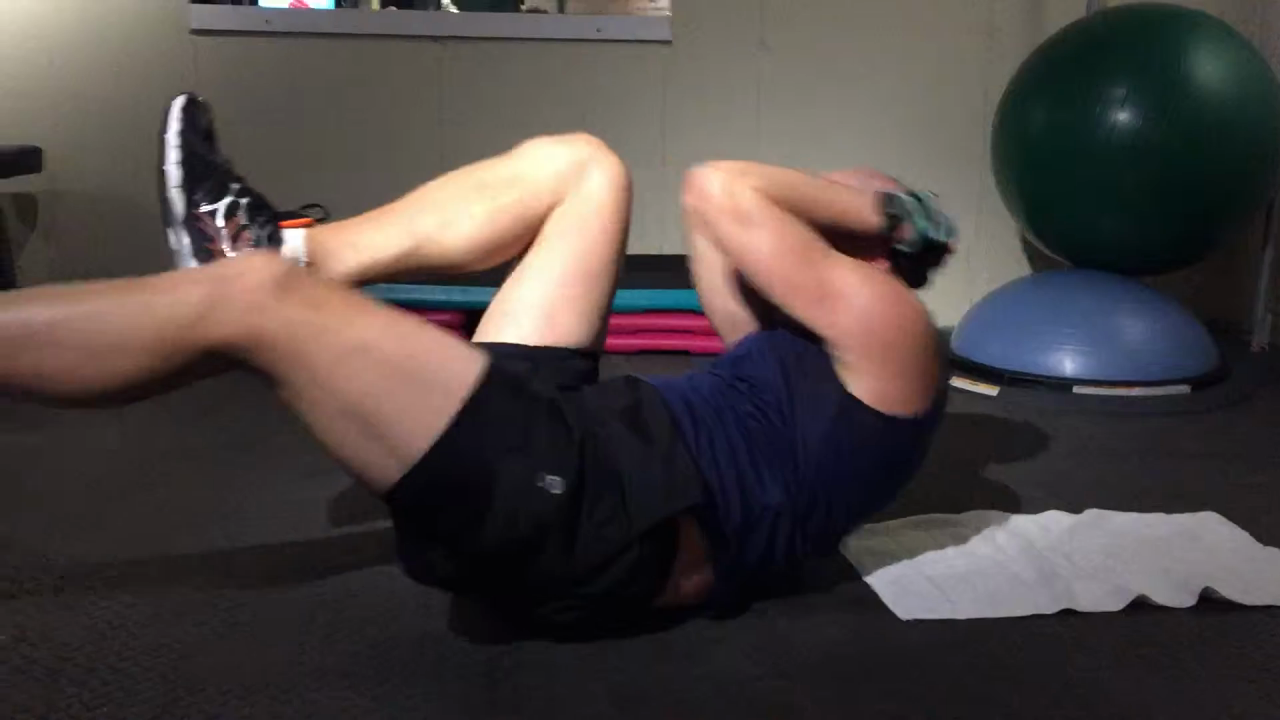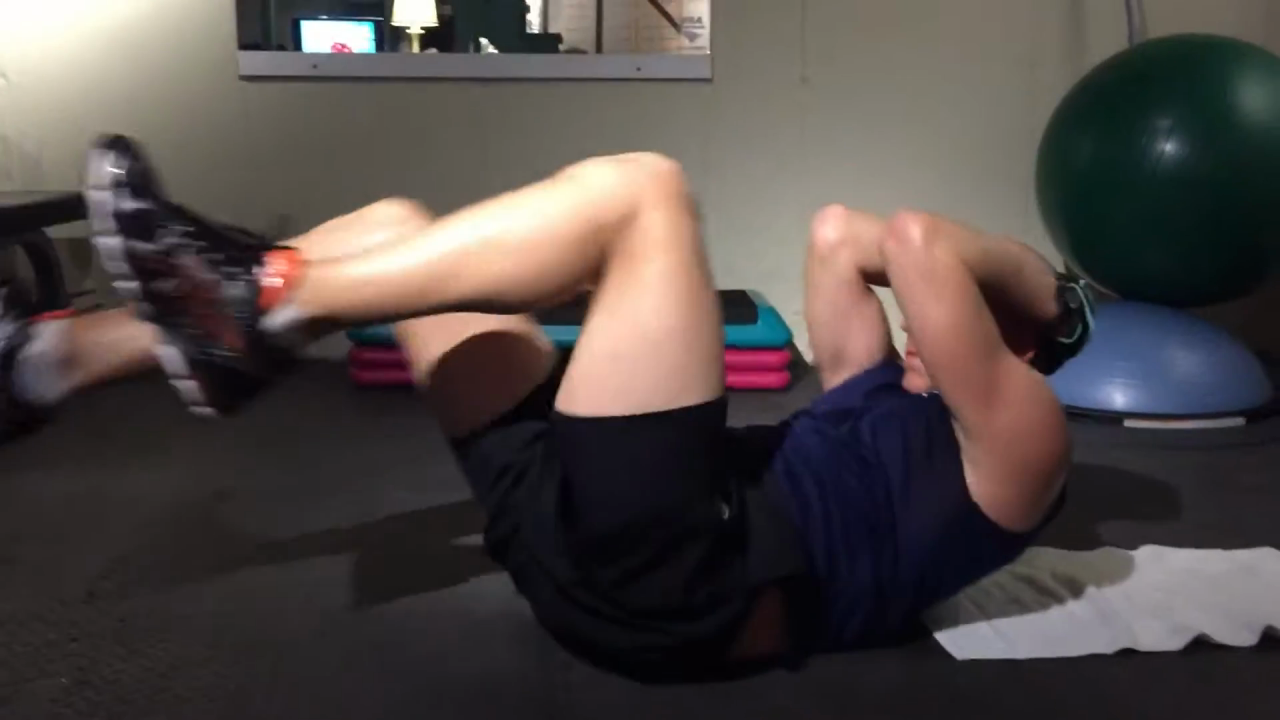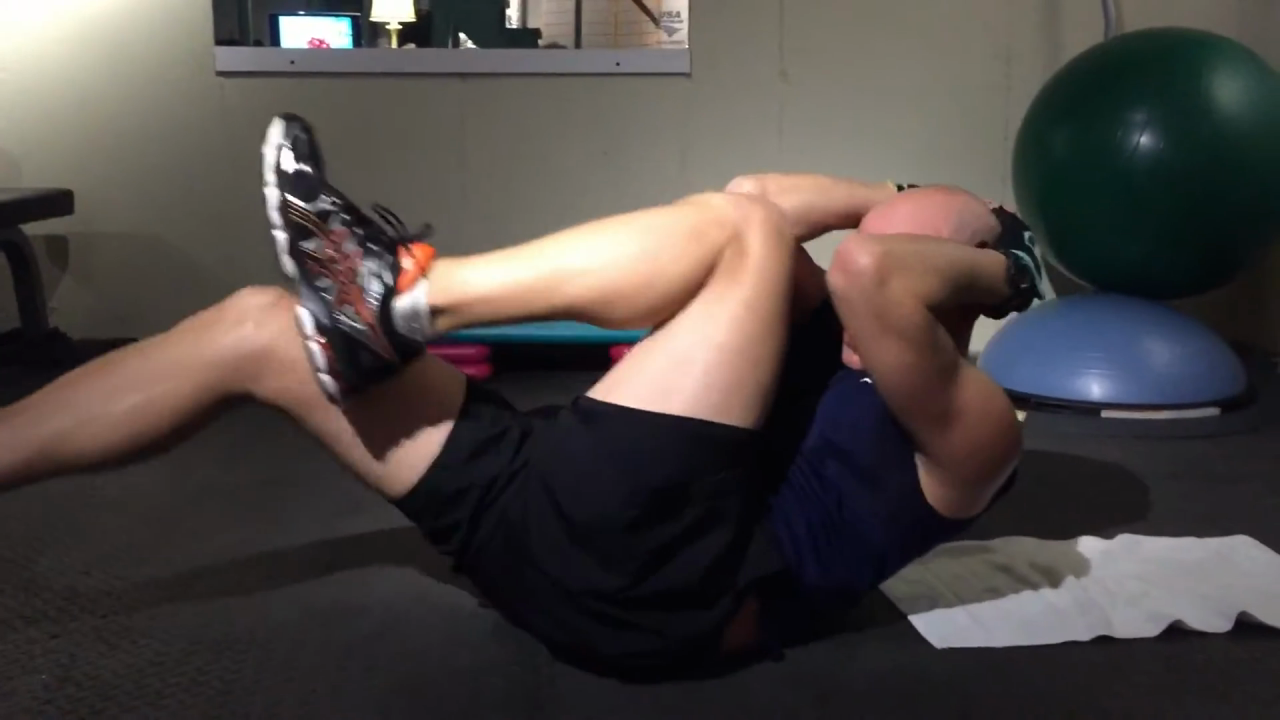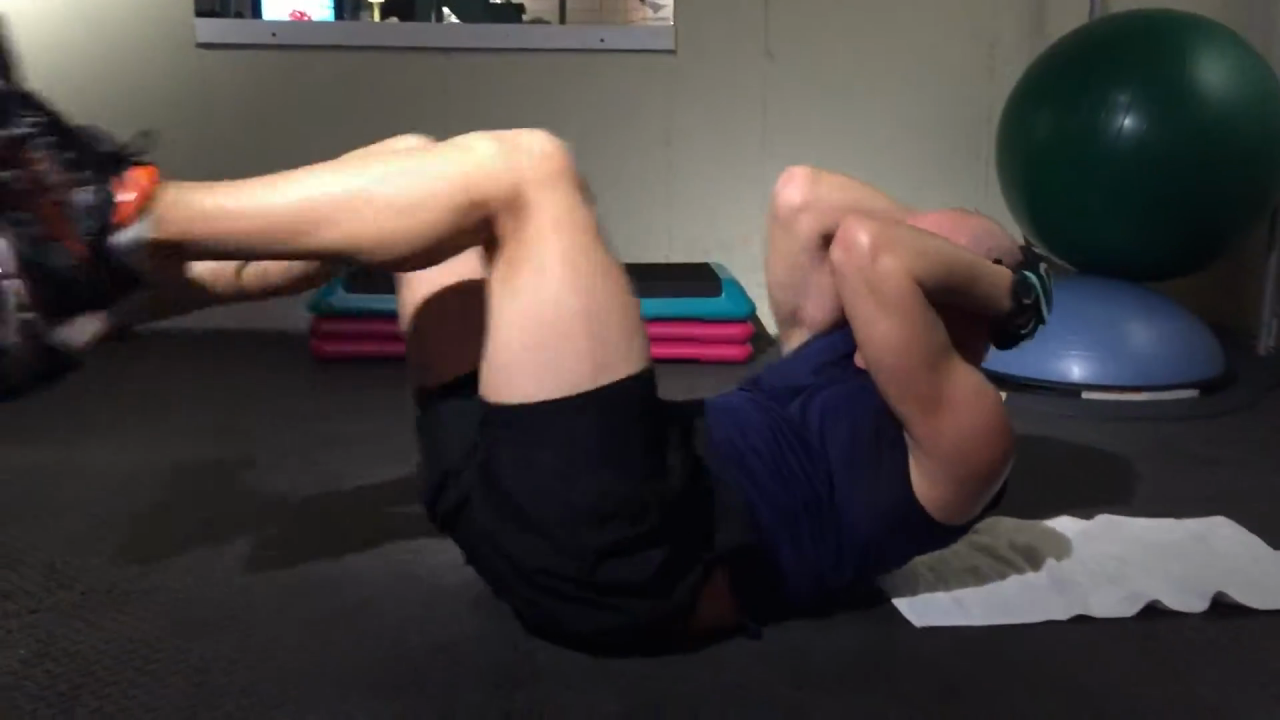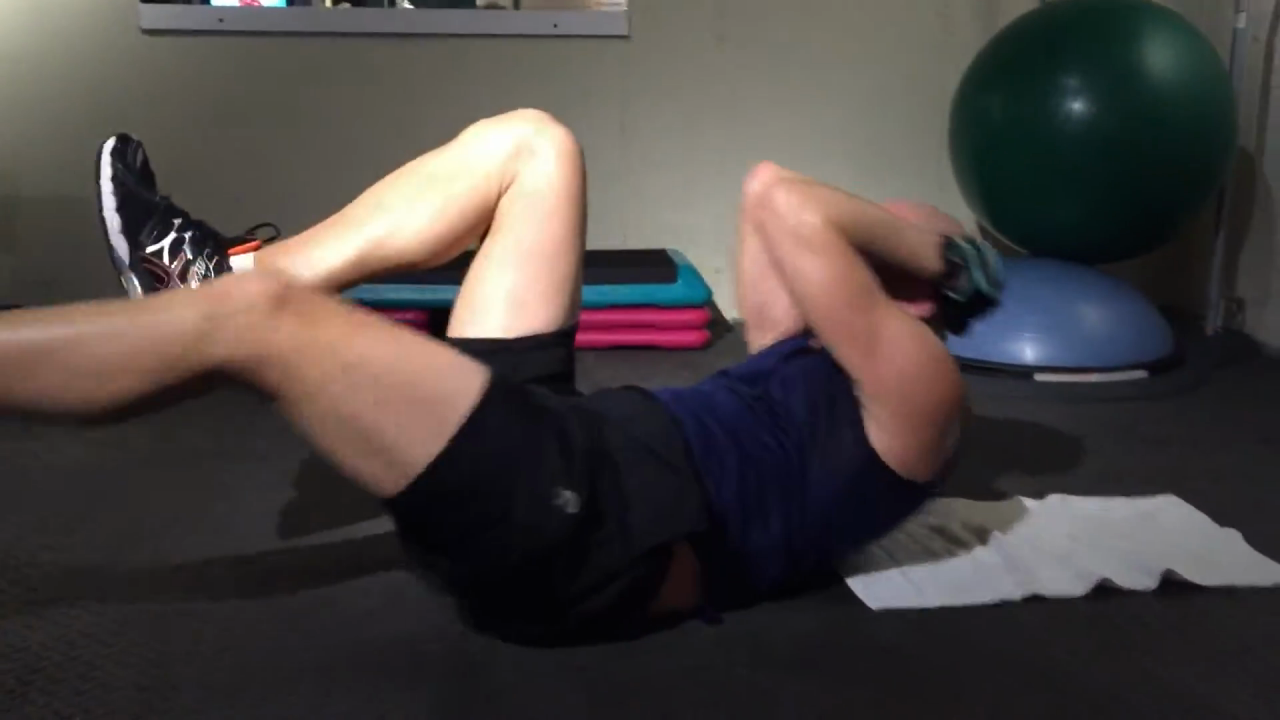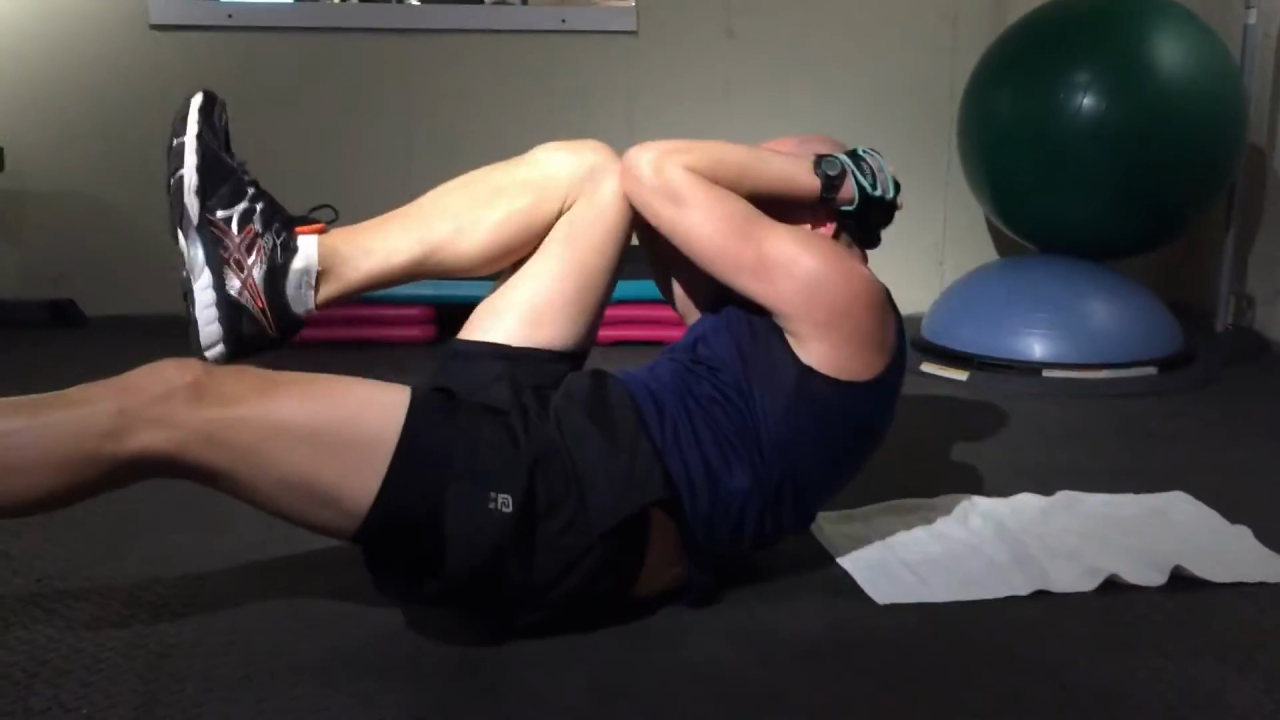
dt=0.4s
person 1, frame 1
left shoulder: (891, 329)
right shoulder: (823, 352)
left elbow: (719, 191)
right elbow: (734, 221)
left wrist: (869, 208)
right wrist: (847, 208)
left hip: (592, 517)
right hip: (569, 449)
left knee: (249, 304)
right knee: (580, 166)
right ankle: (295, 254)
person 1, frame 2
left shoulder: (1021, 437)
right shoulder: (900, 390)
left elbow: (916, 241)
right elbow: (837, 231)
left wrist: (1035, 290)
left hip: (672, 565)
right hip: (586, 510)
left knee: (642, 191)
right knee: (387, 229)
left ankle: (270, 300)
person 1, frame 3
left shoulder: (971, 430)
right shoulder: (835, 336)
left elbow: (873, 271)
right elbow: (754, 192)
left wrist: (986, 267)
right wrist: (894, 200)
left hip: (638, 563)
right hip: (543, 502)
left knee: (742, 237)
right knee: (259, 326)
left ankle: (406, 293)
person 1, frame 4
left shoulder: (962, 438)
right shoulder: (848, 350)
left elbow: (868, 250)
right elbow: (803, 197)
left wrist: (990, 284)
right wrist: (935, 229)
left hip: (609, 544)
right hip: (540, 485)
left knee: (521, 172)
right knee: (414, 164)
left ankle: (129, 214)
right ankle: (96, 286)
person 1, frame 5
left shoulder: (919, 390)
right shoulder: (819, 358)
left elbow: (790, 209)
right elbow: (765, 189)
left wrist: (928, 252)
right wrist: (907, 235)
left hip: (580, 536)
right hip: (561, 462)
left knee: (253, 320)
right knee: (528, 144)
right ankle: (218, 275)
person 1, frame 6
left shoulder: (839, 296)
right shoulder: (777, 316)
left elbow: (659, 172)
right elbow: (668, 208)
left wrist: (813, 174)
right wrist: (813, 175)
left hip: (566, 510)
right hip: (526, 429)
left knee: (170, 405)
right knee: (588, 174)
right ankle: (295, 270)
